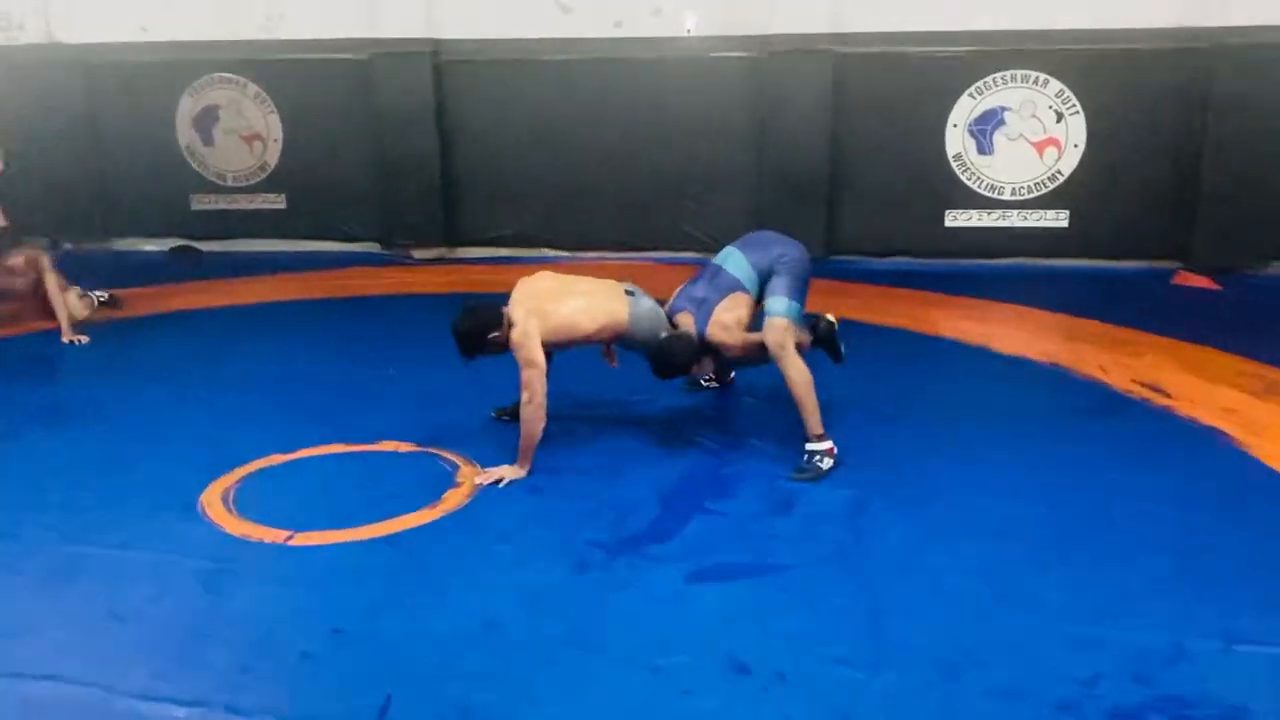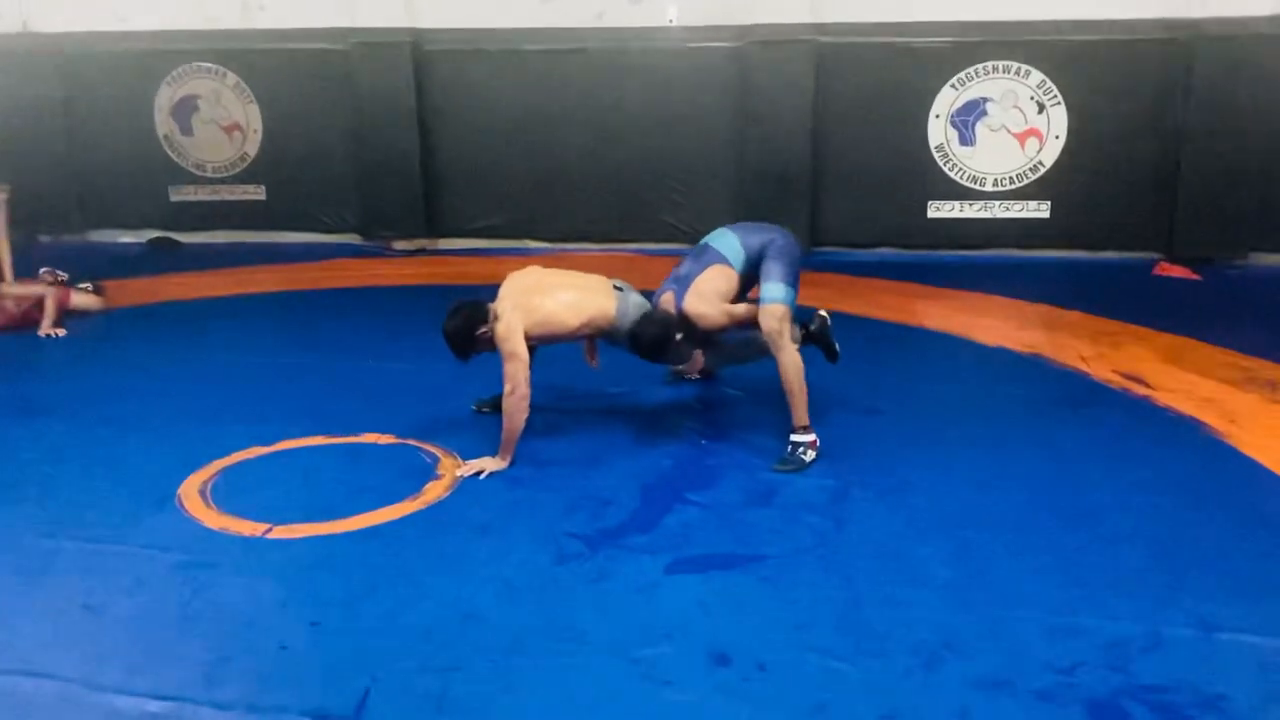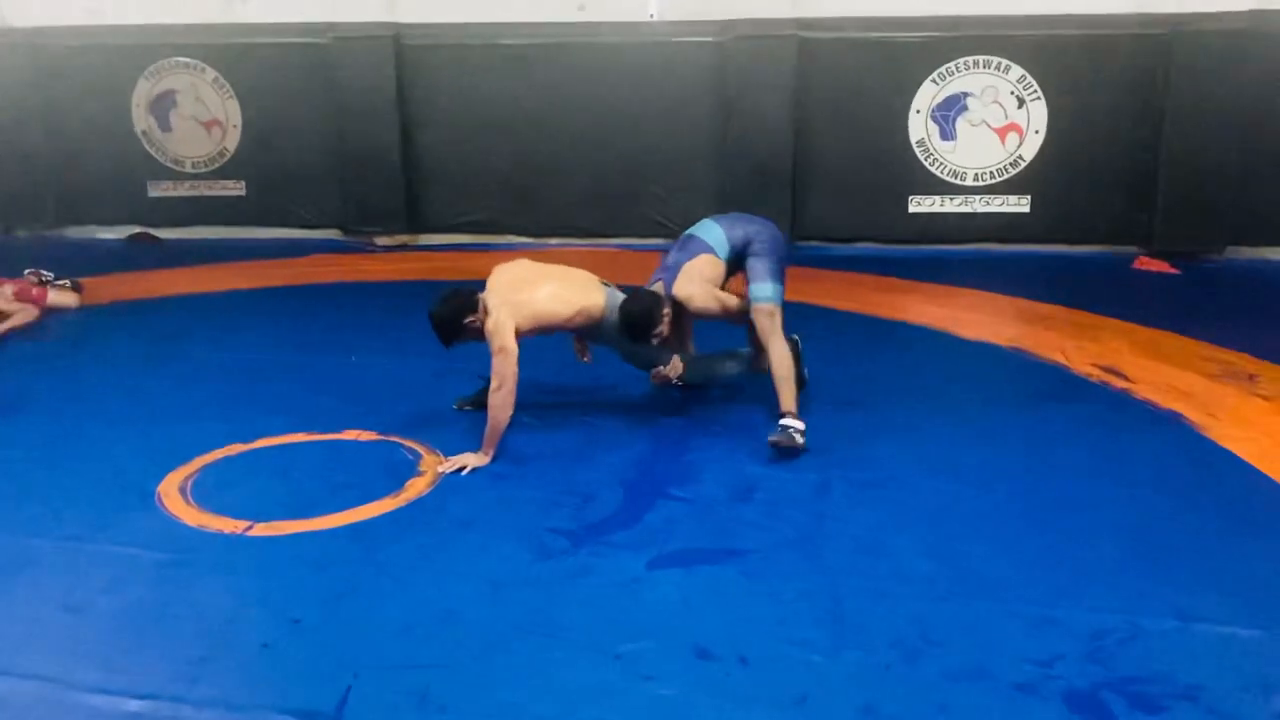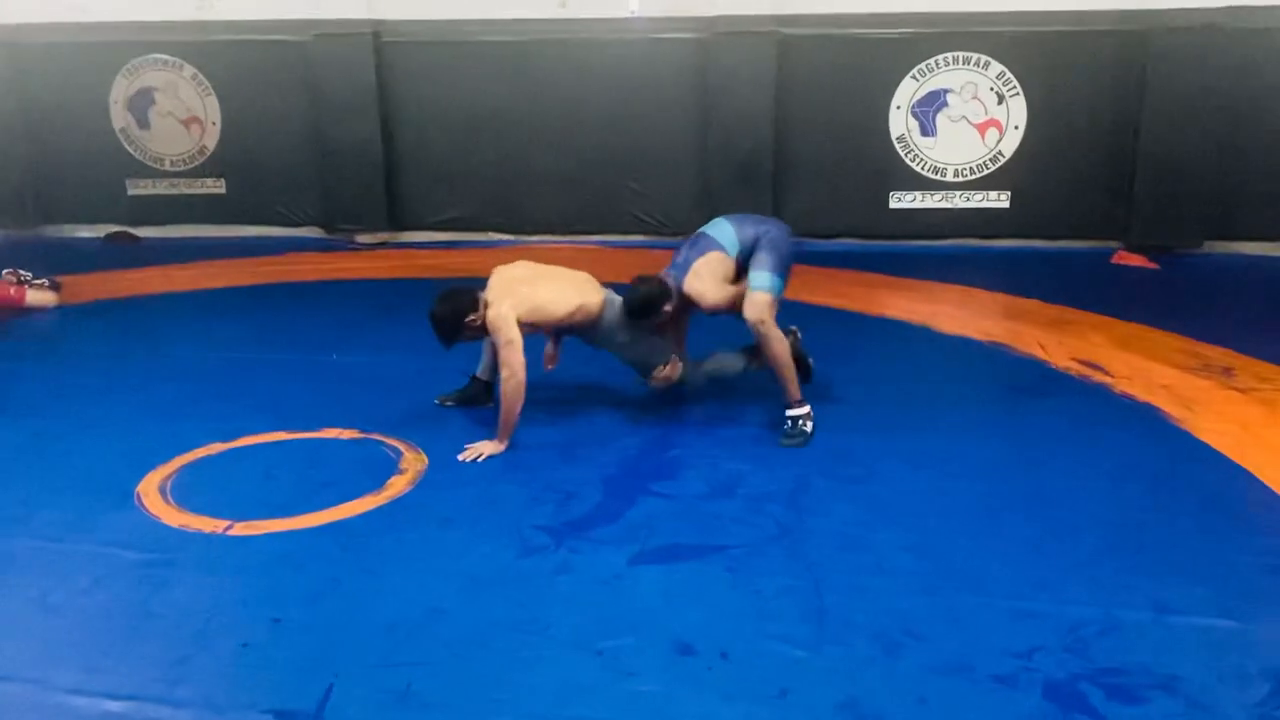
dt=0.4s
person 1, frame 1
left shoulder: (523, 334)
right shoulder: (525, 287)
left elbow: (533, 401)
left wrist: (521, 466)
left hip: (640, 323)
right hip: (625, 294)
person 1, frame 2
left shoulder: (508, 327)
right shoulder: (515, 280)
left elbow: (518, 394)
left wrist: (503, 458)
right wrist: (590, 338)
left hip: (624, 317)
right hip: (617, 292)
person 1, frame 3
left shoulder: (497, 320)
right shoulder: (502, 273)
left elbow: (503, 389)
left wrist: (485, 454)
left hip: (609, 317)
right hip: (597, 289)
left knee: (683, 370)
person 1, frame 4
left shoulder: (497, 314)
right shoulder: (502, 276)
left elbow: (514, 378)
left wrist: (500, 441)
right wrist: (554, 341)
left hip: (606, 321)
right hip: (593, 292)
left knee: (683, 373)
right ankle: (480, 388)
person 2, frame 1
left shoulder: (725, 339)
right shoulder: (671, 312)
left elbow: (773, 341)
left hip: (785, 258)
right hip: (754, 246)
left knee: (778, 343)
left ankle: (820, 443)
person 2, frame 2
left shoulder: (703, 313)
right shoulder: (660, 304)
left elbow: (756, 312)
left hip: (775, 245)
right hip: (739, 239)
left knee: (773, 330)
left ankle: (804, 435)
person 2, frame 3
left shoulder: (696, 299)
right shoulder: (652, 296)
left elbow: (740, 307)
left hip: (759, 237)
right hip: (724, 232)
left knee: (767, 325)
left ankle: (791, 423)
person 2, frame 4
left shoulder: (708, 297)
right shoulder: (660, 286)
left hip: (768, 236)
right hip: (734, 230)
left knee: (757, 318)
left ankle: (799, 408)
